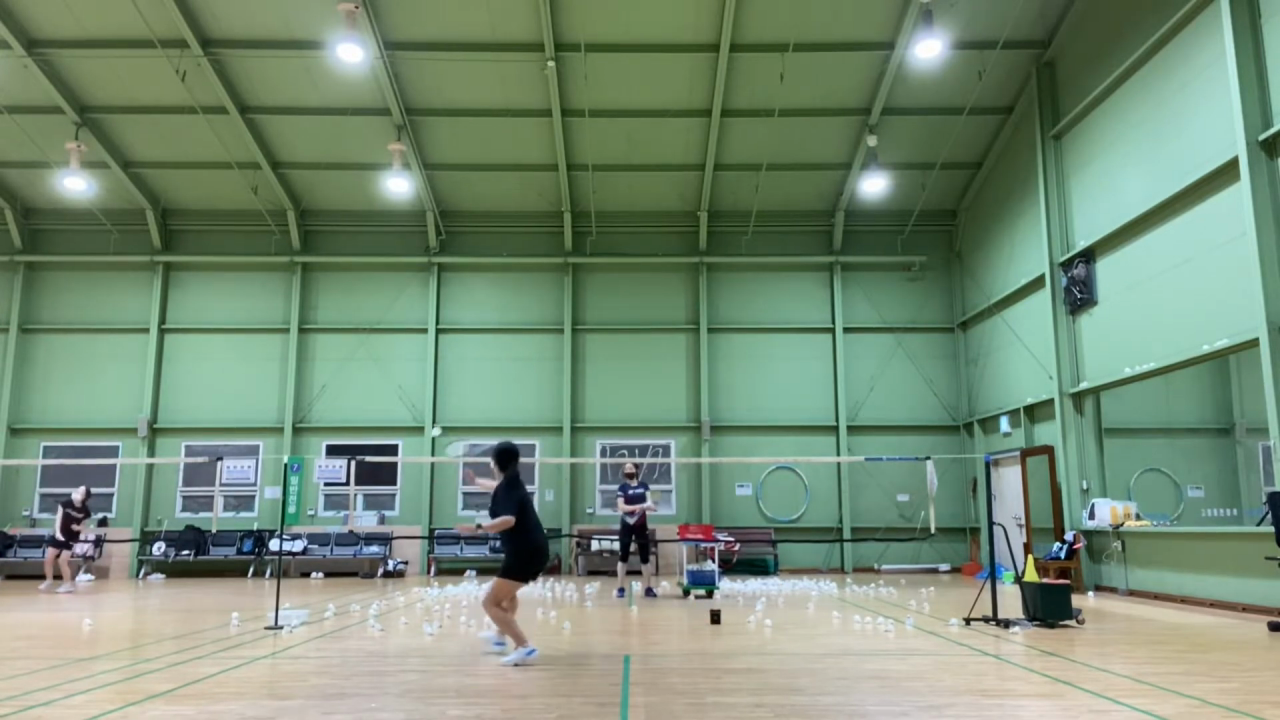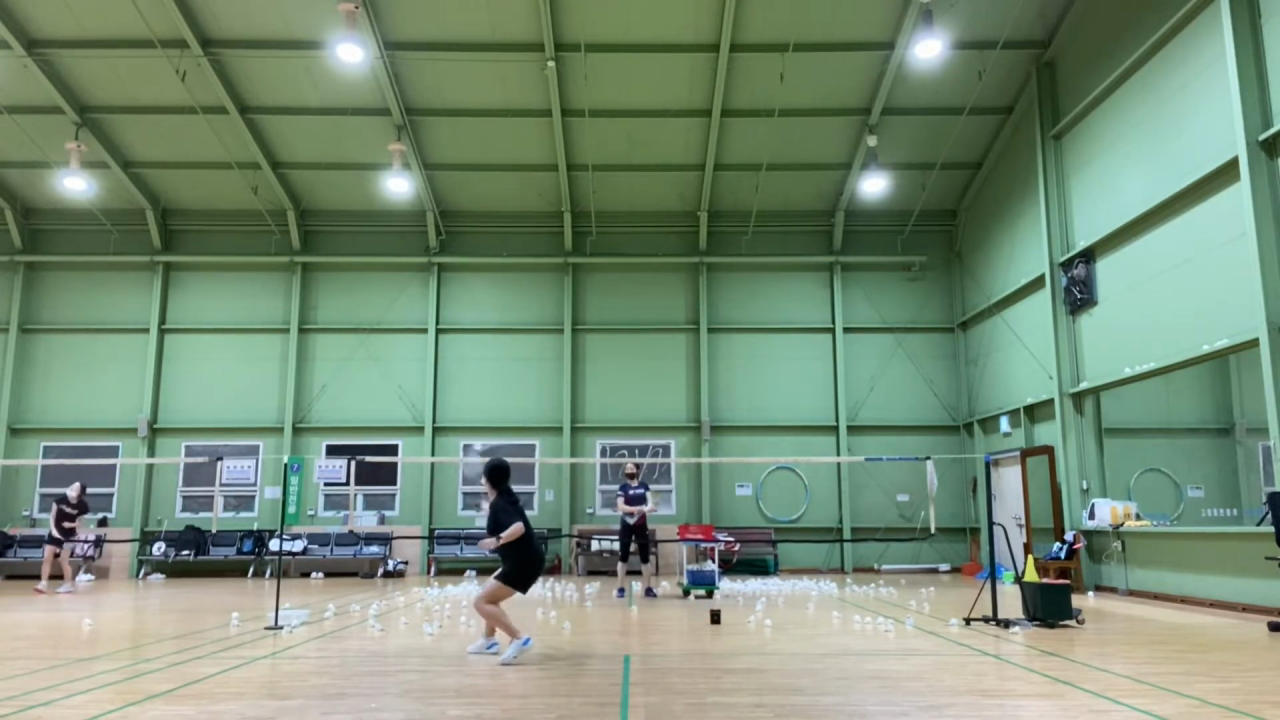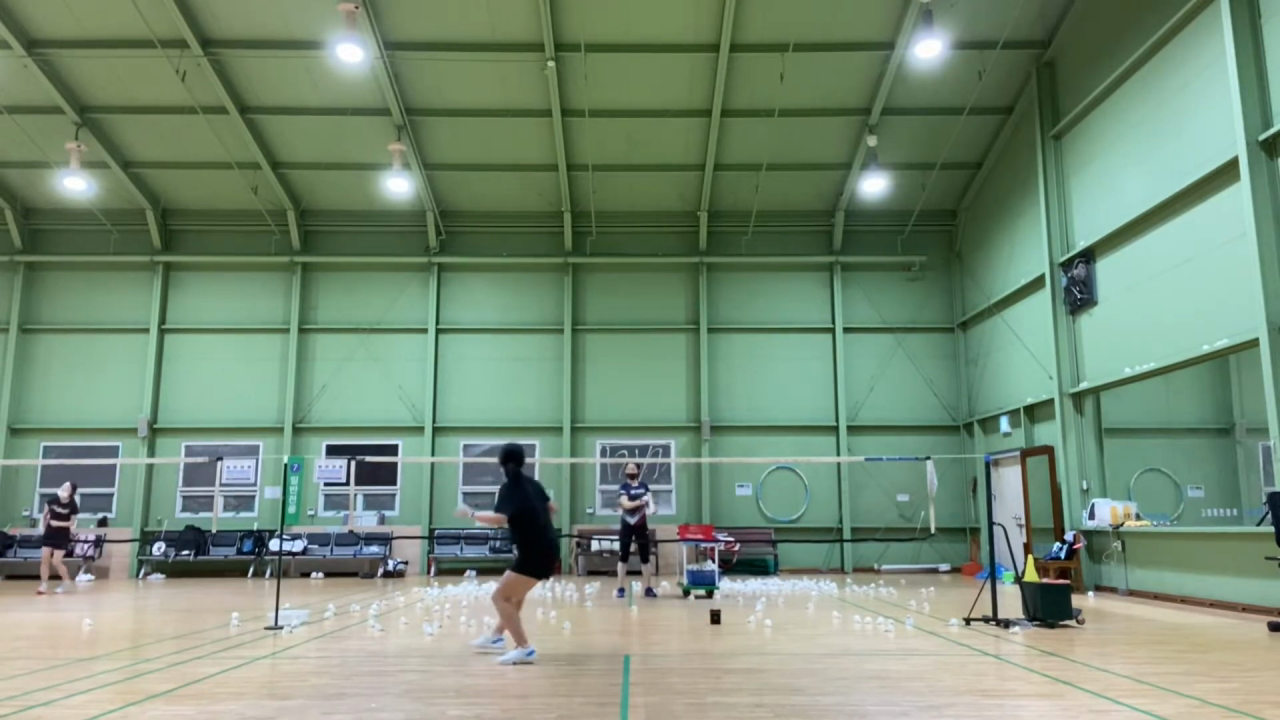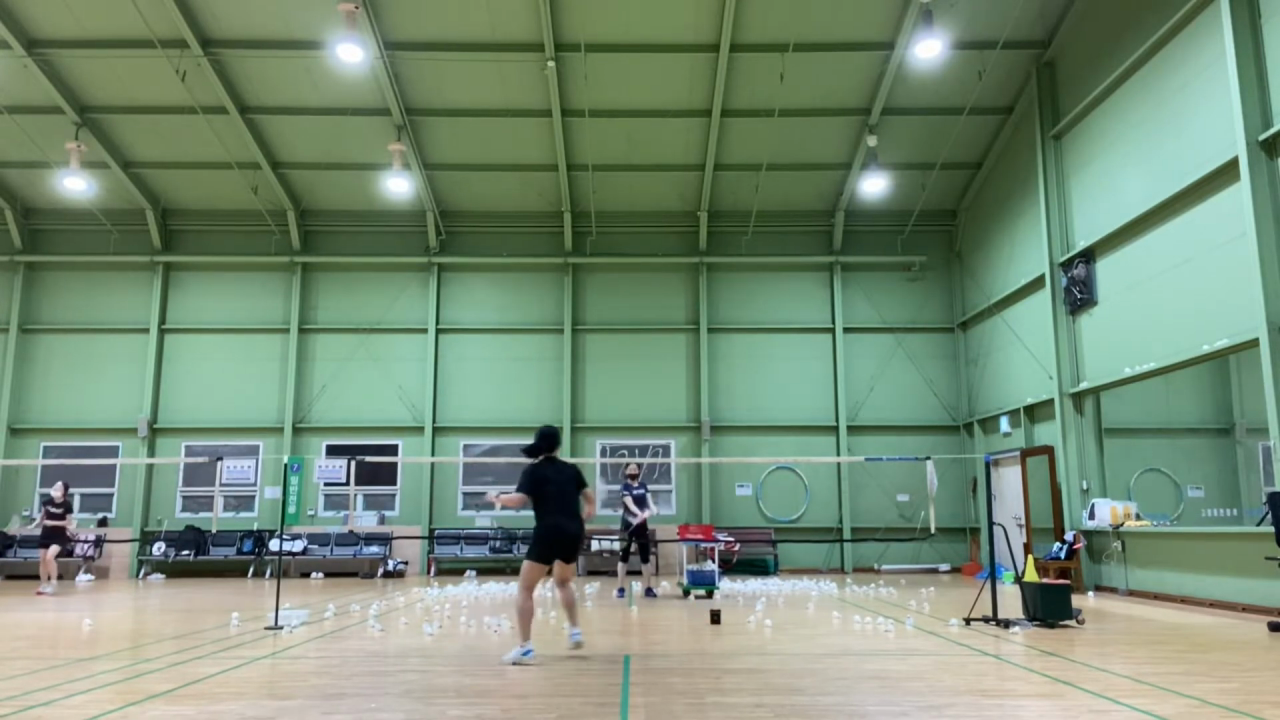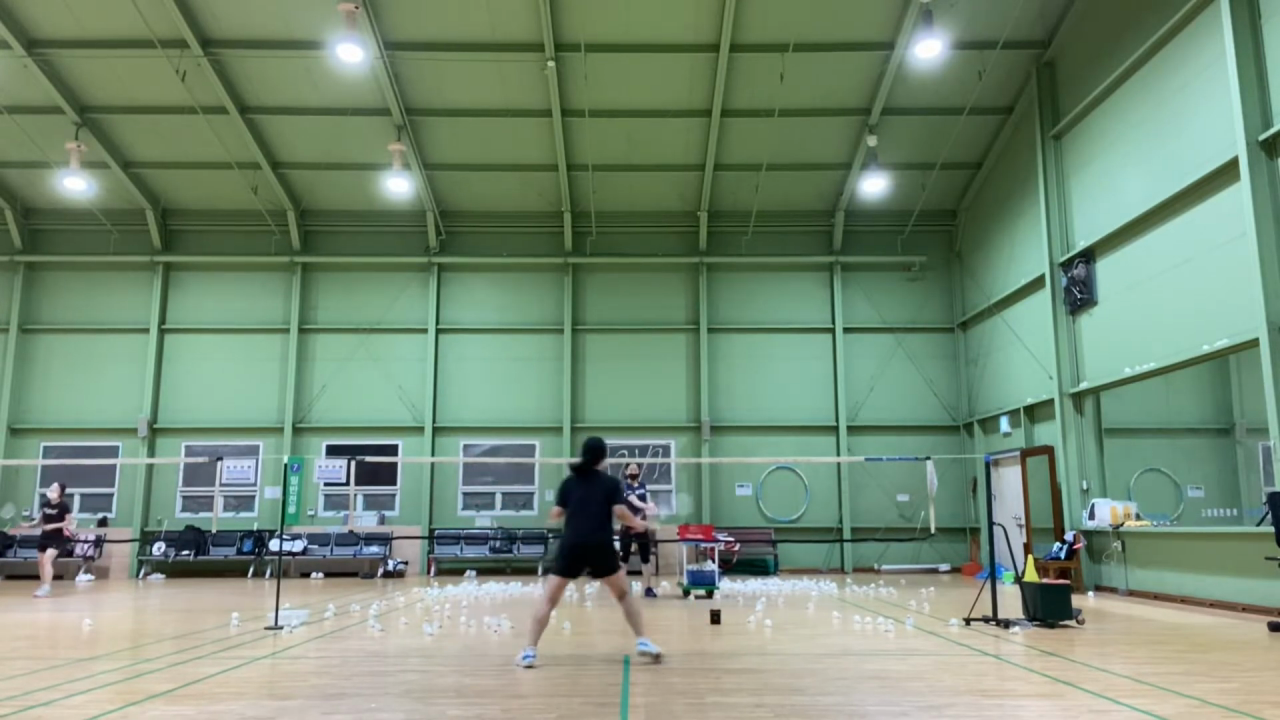
dt=0.2s
person 1, frame 1
left shoulder: (504, 489)
right shoulder: (512, 483)
left elbow: (508, 520)
left wrist: (478, 527)
right wrist: (476, 481)
left hip: (523, 553)
right hip: (536, 550)
left knee: (490, 603)
right knee: (505, 592)
left ankle: (525, 648)
right ankle: (500, 637)
person 1, frame 2
left shoulder: (501, 504)
right shoulder: (502, 499)
left elbow: (519, 527)
left wrist: (498, 540)
left hip: (524, 563)
right hip: (522, 561)
left knee: (482, 602)
right knee: (489, 593)
left ankle: (519, 638)
right ankle: (489, 640)
person 1, frame 3
left shoulder: (509, 488)
right shoulder: (531, 483)
left elbow: (499, 519)
right elbow: (552, 508)
left wrist: (472, 514)
left hip: (536, 552)
right hip: (547, 548)
left knee: (500, 597)
right knee: (512, 592)
left ankle: (525, 649)
right ankle: (497, 637)
person 1, frame 4
left shoulder: (532, 471)
right shoulder: (571, 469)
left elbow: (520, 500)
right elbow: (589, 498)
left wrist: (497, 497)
right wrist: (587, 516)
left hip: (548, 534)
right hip: (573, 534)
left knee: (525, 589)
right knee: (563, 582)
left ankle: (524, 647)
right ankle: (574, 631)
person 1, frame 5
left shoulder: (570, 482)
right shoulder: (611, 482)
left elbow: (556, 514)
right elbow: (621, 513)
left wrist: (552, 518)
right wrist: (639, 524)
left hip: (571, 546)
right hip: (601, 546)
left knee: (548, 600)
right knee: (624, 595)
left ankle: (530, 651)
right ankle: (642, 642)
